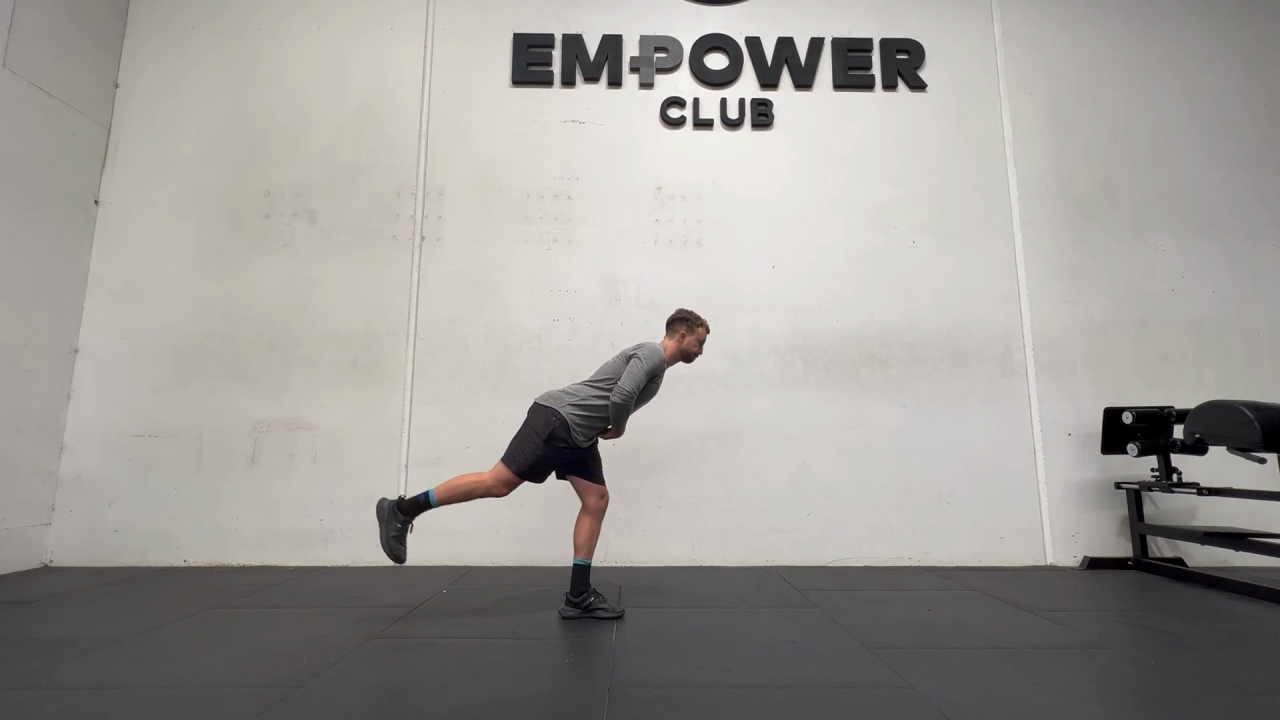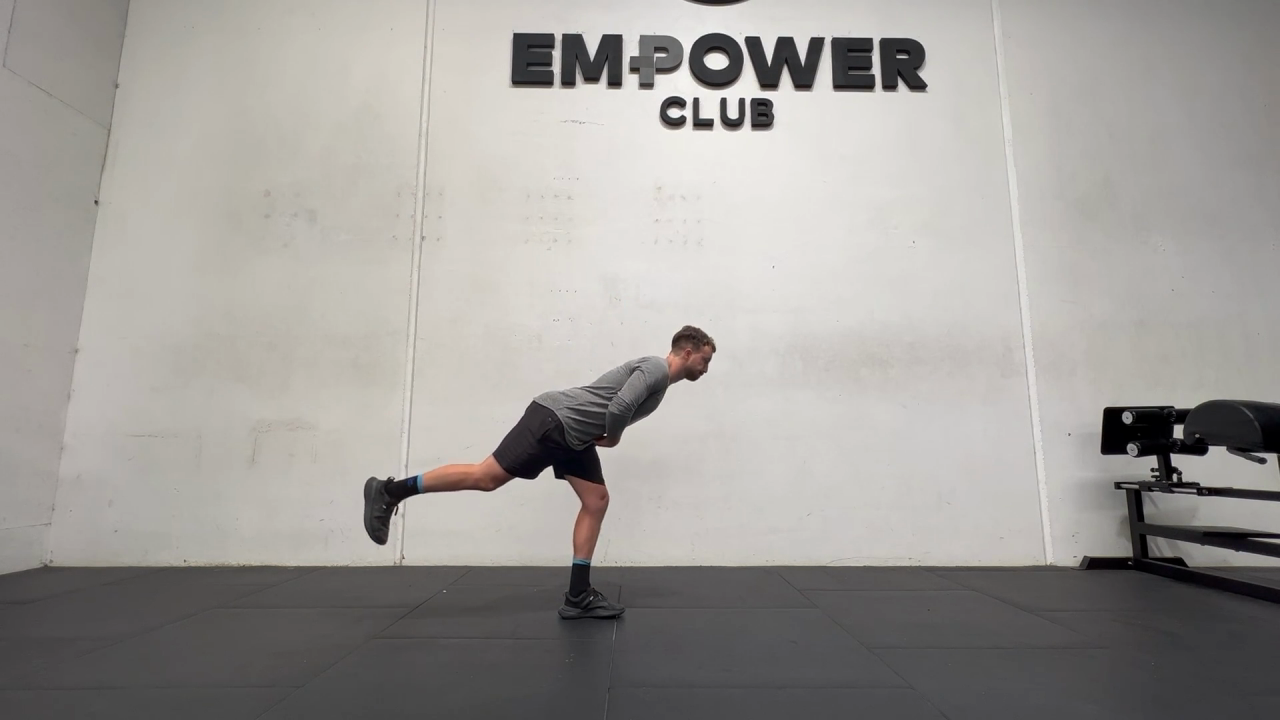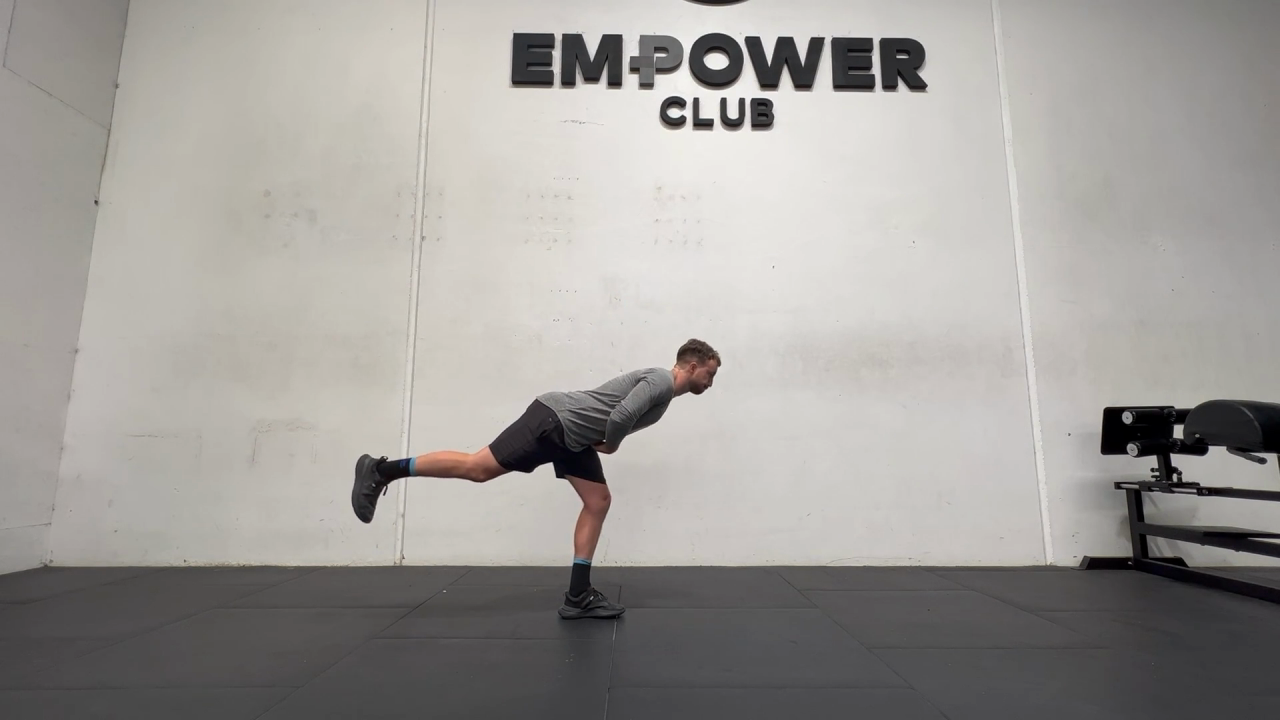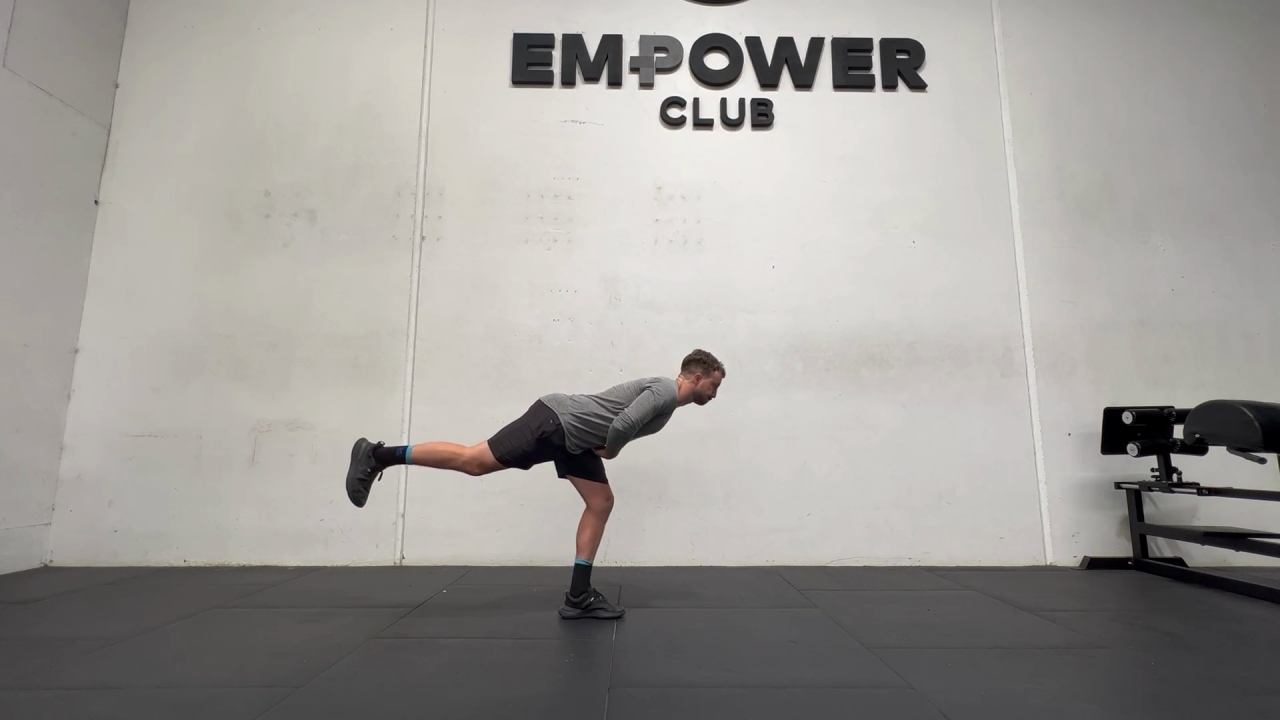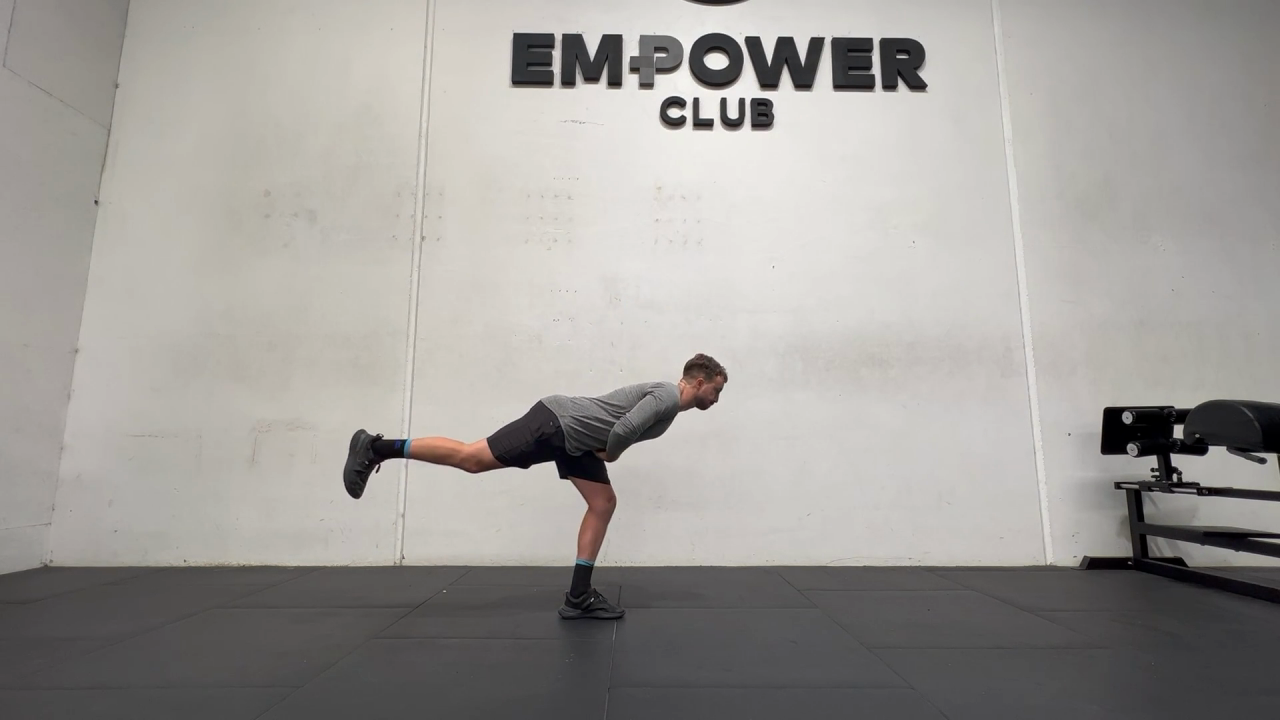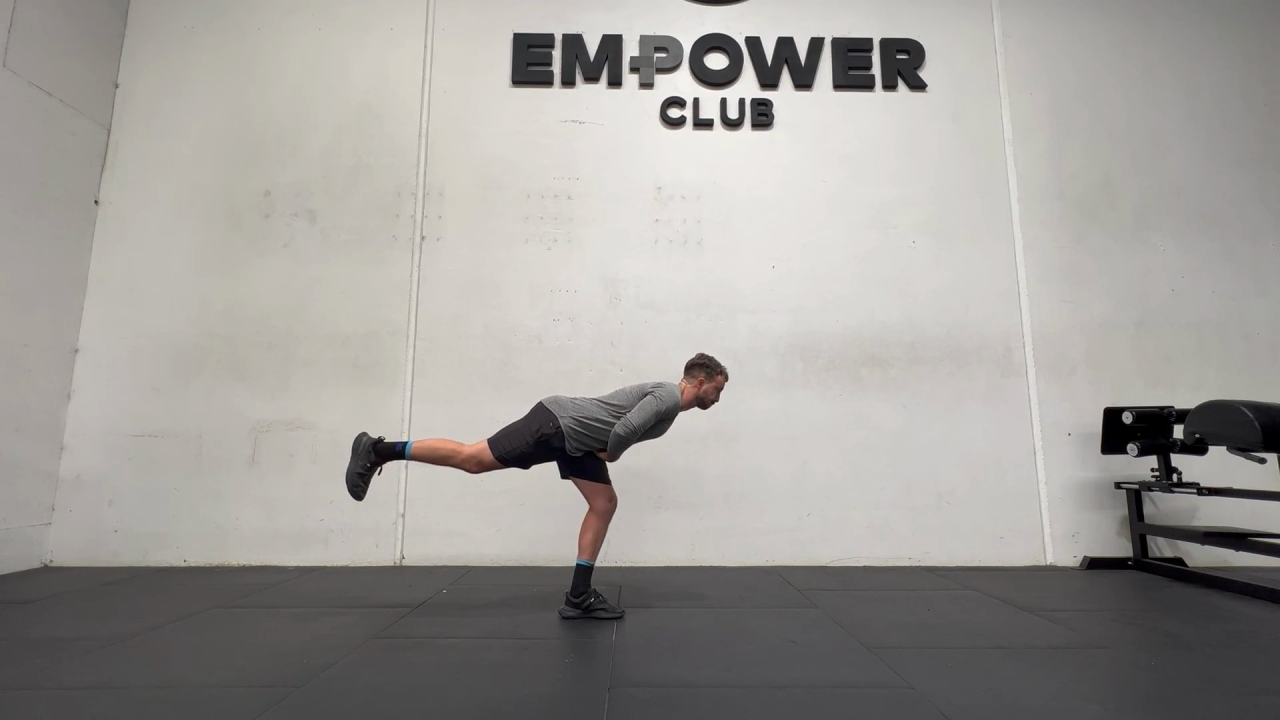
dt=0.4s
person 1, frame 1
left shoulder: (655, 365)
right shoulder: (651, 354)
right elbow: (621, 396)
left wrist: (610, 427)
right wrist: (619, 427)
left hip: (578, 433)
right hip: (557, 419)
left knee: (596, 501)
right knee: (497, 483)
left ankle: (579, 595)
right ankle: (403, 510)
person 1, frame 2
left shoulder: (657, 379)
right shoulder: (656, 369)
right elbow: (619, 407)
left wrist: (606, 436)
right wrist: (613, 437)
left hip: (573, 435)
right hip: (553, 421)
left knee: (596, 502)
right knee: (485, 477)
left ankle: (578, 595)
right ankle: (391, 491)
person 1, frame 3
left shoulder: (660, 388)
right shoulder: (661, 381)
right elbow: (621, 416)
left wrist: (604, 443)
right wrist: (611, 445)
left hip: (572, 436)
right hip: (554, 421)
left knee: (598, 502)
right knee: (478, 468)
left ankle: (578, 595)
right ankle: (383, 470)
person 1, frame 4
left shoulder: (662, 395)
right shoulder: (665, 392)
right elbow: (623, 423)
left wrist: (604, 449)
right wrist: (611, 451)
left hip: (572, 437)
right hip: (555, 422)
left knee: (601, 503)
right knee: (473, 461)
left ankle: (579, 595)
right ankle: (379, 456)
person 1, frame 5
left shoulder: (664, 398)
right shoulder: (667, 397)
right elbow: (624, 428)
left wrist: (604, 452)
right wrist: (611, 455)
left hip: (574, 439)
right hip: (556, 424)
left knee: (603, 504)
right knee: (471, 457)
left ankle: (579, 596)
right ankle: (377, 449)
person 1, frame 6
left shoulder: (666, 399)
right shoulder: (668, 397)
right elbow: (624, 429)
left wrist: (604, 453)
right wrist: (612, 456)
left hip: (575, 439)
right hip: (556, 424)
left knee: (604, 504)
right knee: (470, 458)
left ankle: (578, 597)
right ankle: (377, 451)
